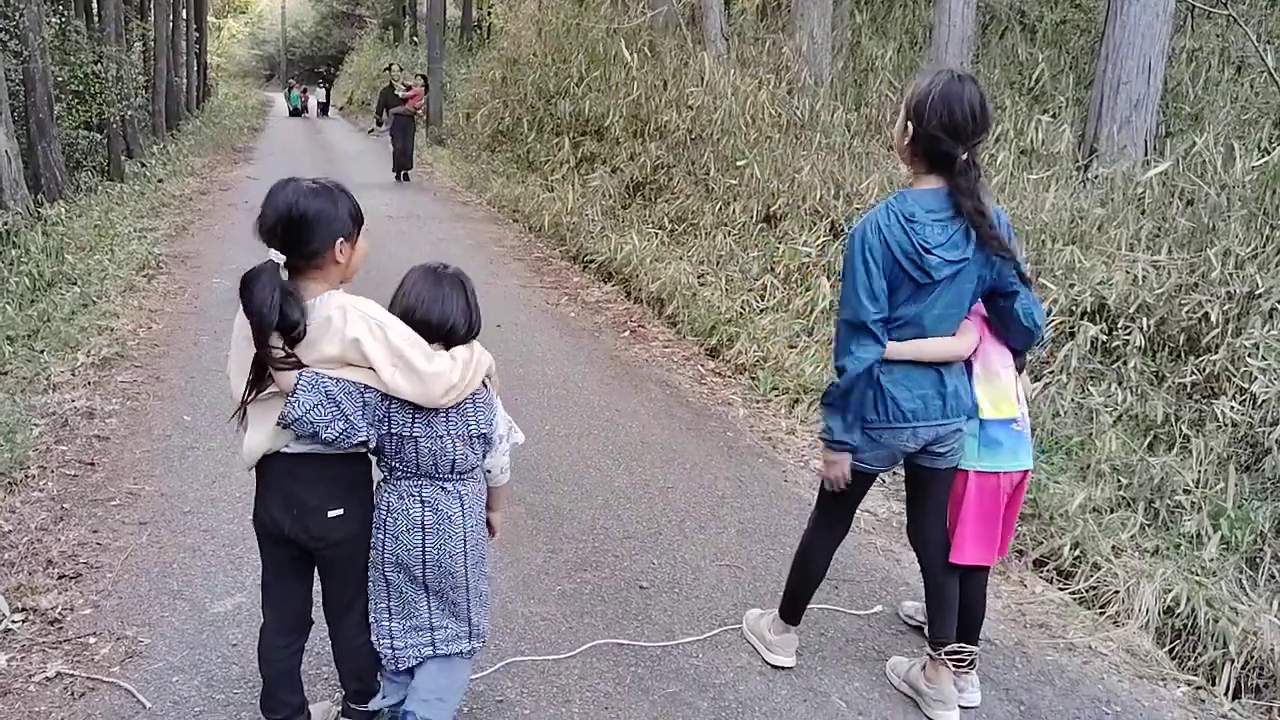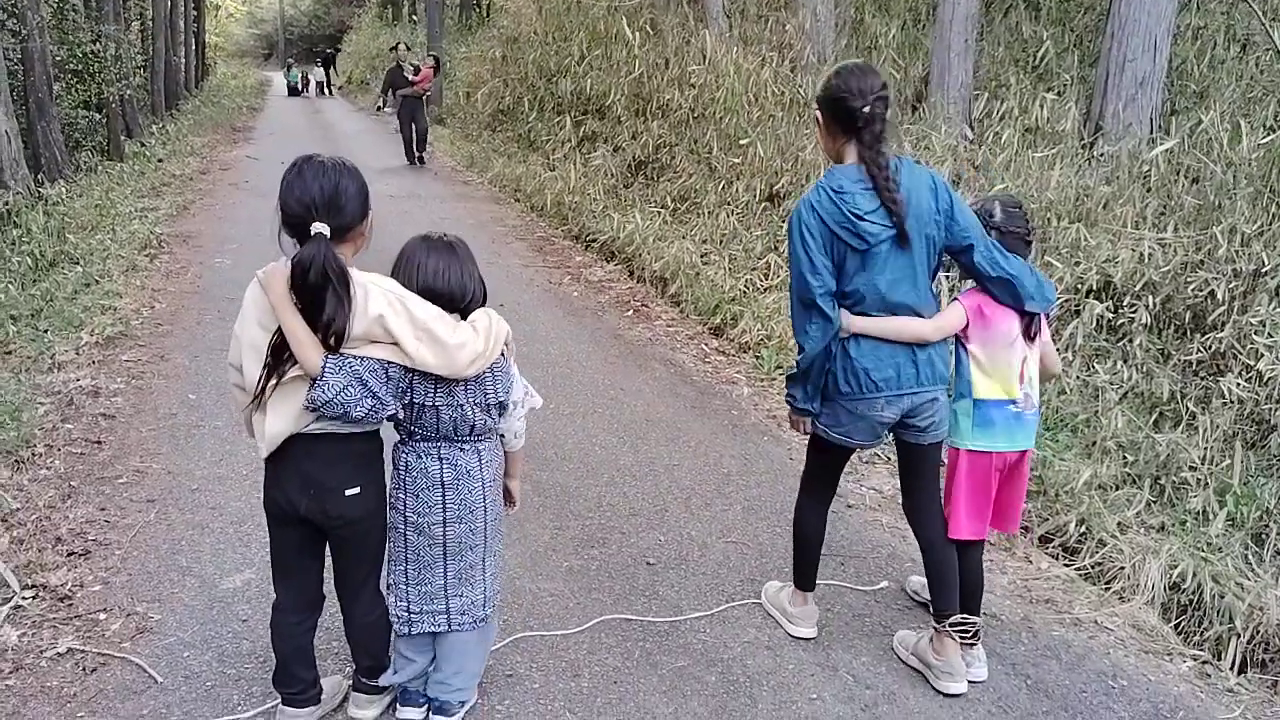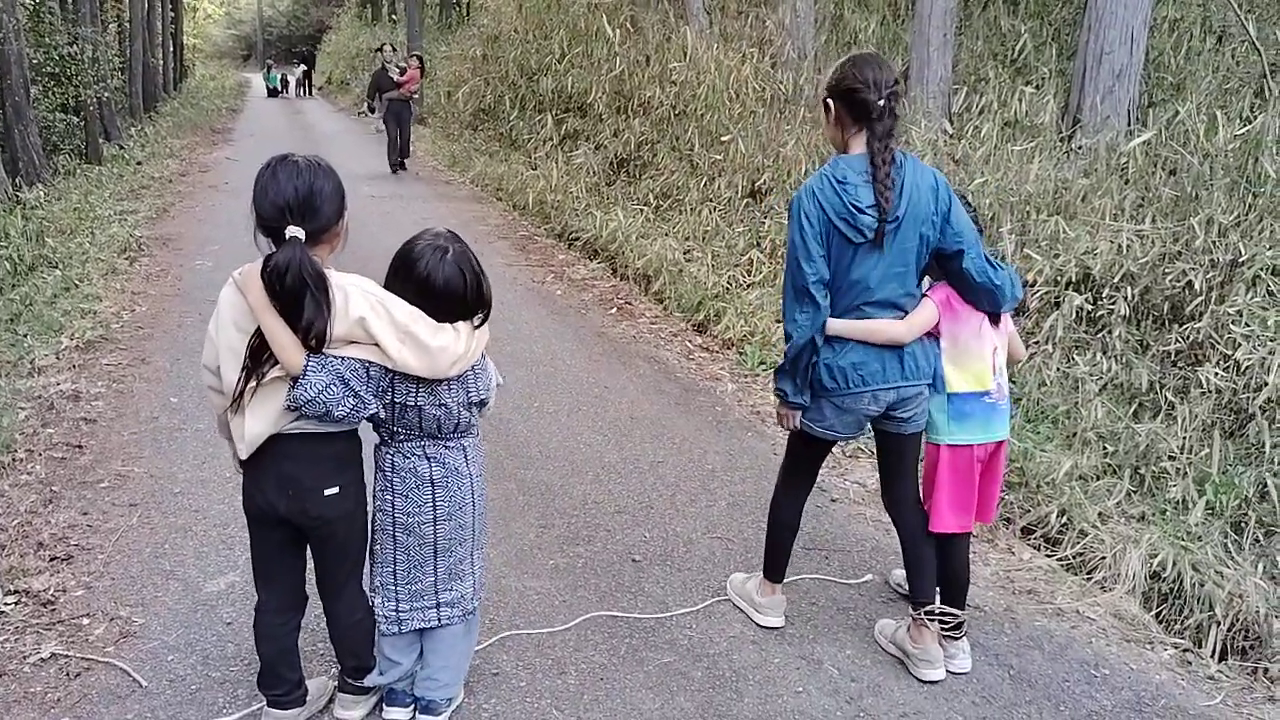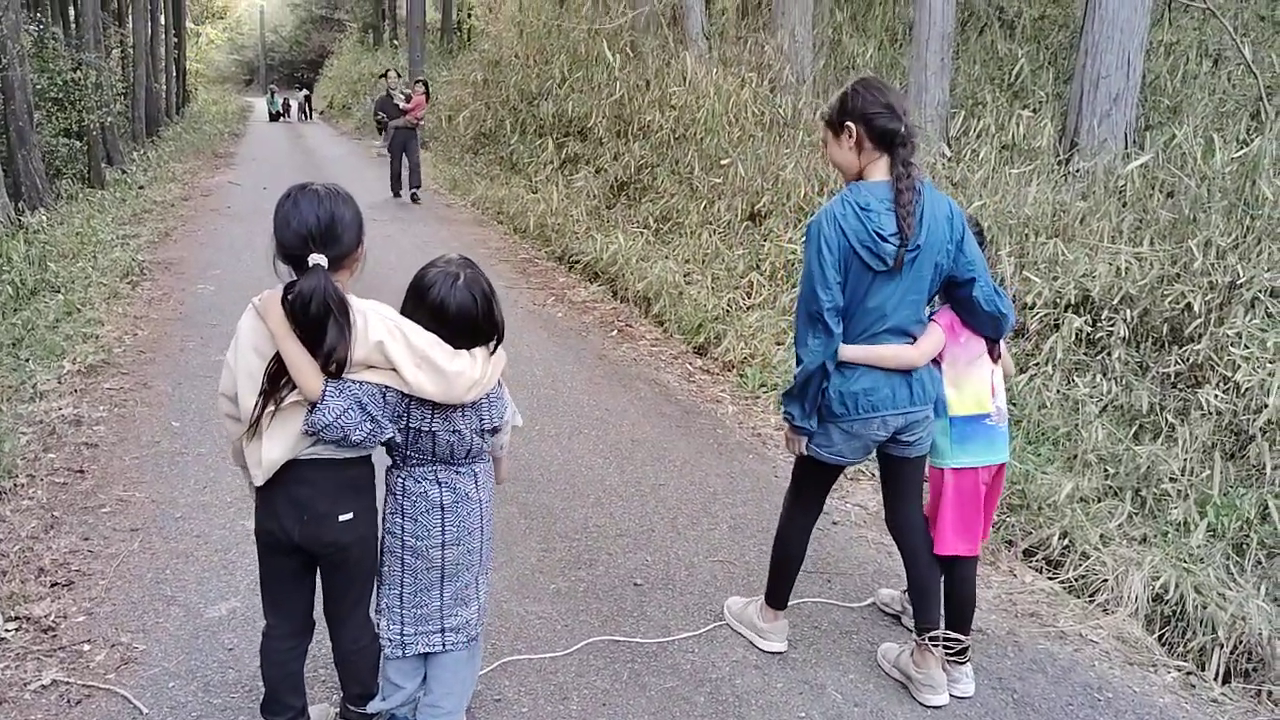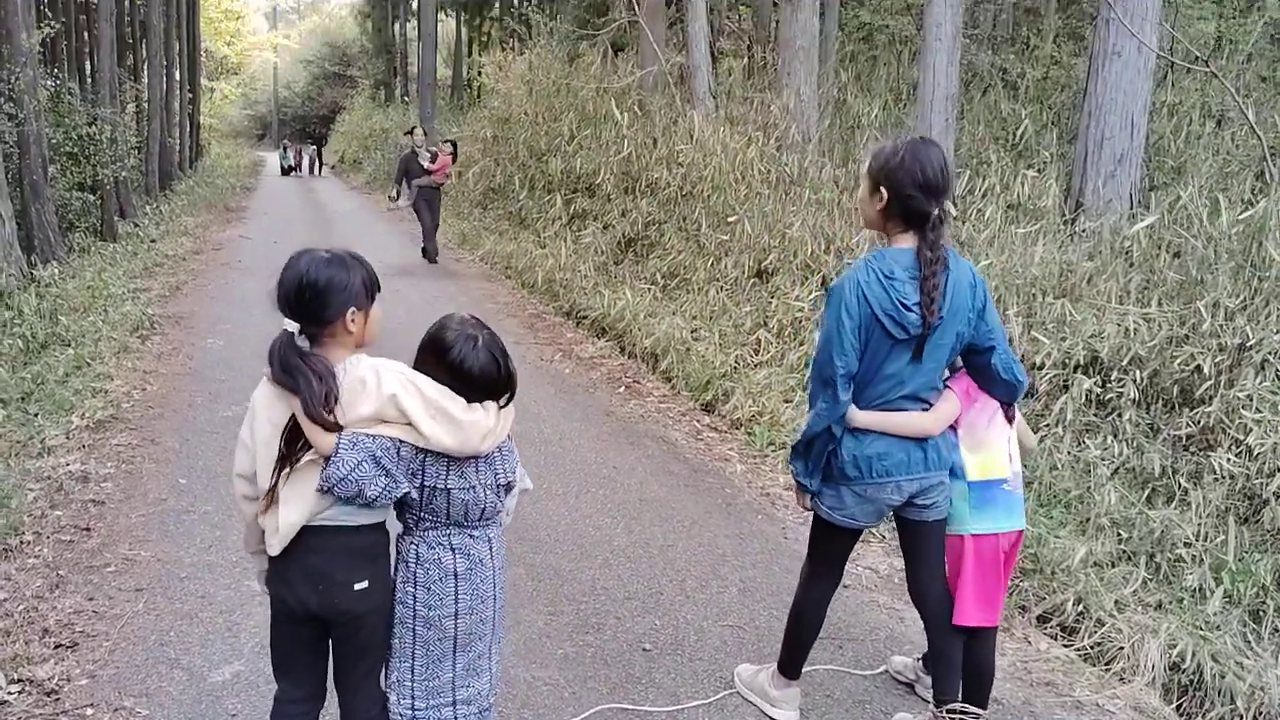
dt=0.7s
person 1, frame 1
left shoulder: (878, 227)
right shoulder: (986, 223)
left elbow: (859, 339)
right elbow: (1019, 313)
left wrist: (839, 435)
right wrist: (1021, 348)
left hip: (881, 409)
right hip: (945, 409)
left knee: (829, 522)
right knee: (933, 534)
left ankle: (783, 630)
person 1, frame 2
left shoulder: (815, 208)
right shoulder: (928, 185)
left elbow: (815, 314)
right elbow: (987, 259)
left wrist: (801, 395)
right wrist: (1040, 300)
left hip: (856, 382)
right hip: (925, 376)
left knee: (817, 488)
right knee: (926, 505)
left ankle: (800, 601)
right ankle: (947, 646)
person 1, frame 3
left shoulder: (815, 196)
right shoulder: (930, 186)
left elbow: (806, 304)
right elbow: (975, 270)
left wrist: (791, 387)
right wrist: (1011, 293)
left hip: (840, 375)
right hip: (909, 372)
left knee: (795, 480)
right knee: (904, 494)
left ankle: (768, 592)
right ankle: (924, 633)
person 1, frame 4
left shoulder: (834, 220)
right shoulder: (942, 212)
left elbow: (819, 329)
right elbow: (984, 302)
left wrist: (799, 411)
right wrist: (998, 335)
left hip: (849, 400)
right hip: (914, 396)
left knee: (802, 507)
right knee: (909, 517)
left ankle: (770, 616)
right ankle: (928, 659)
person 1, frame 5
left shoulder: (858, 284)
right shoulder: (965, 280)
left elbow: (831, 390)
right elbow: (1002, 370)
left wrist: (806, 467)
right wrist: (1005, 413)
left hip: (861, 464)
right hip: (930, 462)
left knee: (821, 576)
right knee: (932, 588)
person 2, frame 1
left shoulder: (258, 307)
right shoulder: (356, 322)
left elbow: (245, 387)
right elbow: (438, 381)
right wrist: (480, 358)
left hip: (274, 486)
right hip: (338, 490)
left knee: (282, 614)
right knee: (349, 611)
person 2, frame 2
left shoulder: (263, 290)
right shoulder: (376, 299)
left elbow: (242, 377)
right elbow: (458, 351)
right wrist: (494, 326)
left hip: (285, 468)
right hip: (350, 469)
left knee: (293, 593)
right knee: (361, 588)
person 2, frame 3
left shoulder: (238, 293)
right shoulder: (354, 300)
left elbow: (216, 380)
right elbow: (441, 352)
right wrist: (475, 330)
left hip: (263, 469)
right hip: (330, 468)
left knee: (276, 593)
right knee: (344, 588)
person 2, frame 4
left shoulder: (257, 319)
right shoulder: (373, 326)
left elbow: (233, 407)
right elbow: (460, 378)
right wrist: (493, 355)
left hip: (276, 495)
right hip: (344, 494)
left knee: (283, 621)
right knee: (350, 615)
person 2, frame 5
left shoulder: (273, 388)
right shoulder: (385, 385)
left elbow: (247, 484)
right elbow: (472, 431)
left wrist: (265, 559)
right wrist: (500, 413)
left hip: (292, 561)
right hip: (360, 561)
person 3, frame 1
left shoulder: (379, 392)
right shoulder: (478, 397)
left elbow: (299, 387)
right elbow: (497, 467)
right wrist: (495, 510)
left hip: (397, 526)
right hip: (458, 527)
left knee: (400, 619)
right knee: (454, 628)
person 3, frame 2
left shoulder: (396, 362)
right shoulder: (493, 360)
left elbow: (321, 367)
right elbow: (512, 428)
left wrist: (279, 295)
right wrist: (513, 476)
left hip: (415, 489)
right hip: (475, 491)
left knee: (412, 584)
right knee: (467, 589)
person 3, frame 3
left shoulder: (379, 364)
right shoulder: (473, 362)
left elbow: (302, 367)
left wrist: (257, 298)
left hip: (399, 489)
right hip: (457, 487)
left knee: (397, 584)
right knee: (453, 586)
person 3, frame 4
left shoulder: (396, 389)
right shoulder: (490, 390)
left elbow: (320, 392)
left wrist: (278, 323)
left hip: (411, 514)
right hip: (468, 515)
left knee: (405, 610)
right knee: (460, 611)
person 3, frame 5
left shoulder: (410, 448)
right shoulder: (499, 446)
left elbow: (331, 446)
right elbow: (503, 510)
left hip: (424, 582)
right hip: (481, 581)
left knee: (417, 682)
right knee: (471, 677)
person 4, frame 1
left shoulder: (974, 319)
left elbow: (957, 348)
right elbow: (1021, 385)
left wrist: (887, 349)
left hip: (984, 455)
right hip: (1015, 452)
left knee: (972, 557)
right knee: (975, 550)
left ankle: (964, 671)
right ankle: (951, 616)
person 4, frame 2
left shoulder: (974, 302)
right shoulder: (1031, 305)
left elbow: (929, 331)
right elbow: (1053, 367)
left wrist: (856, 323)
left hip: (981, 435)
right hip: (1019, 433)
left knee: (965, 535)
right knee: (970, 527)
left ankle: (968, 646)
right ankle: (951, 591)
person 4, frame 3
left shoulder: (944, 295)
left elbow: (902, 332)
right elbow: (1018, 353)
left wrist: (830, 325)
left hip: (957, 427)
right hip: (992, 420)
left knee: (951, 525)
right knee: (953, 518)
left ankle: (952, 638)
right ankle: (928, 575)
person 4, frame 4
left shoulder: (947, 319)
left elbow: (914, 356)
right elbow: (1007, 370)
left wrist: (841, 351)
left hip: (960, 450)
right hip: (991, 444)
left knee: (957, 550)
right knee: (944, 535)
left ankle: (956, 664)
right ankle: (918, 601)
person 4, frame 5
left shoulder: (964, 384)
left elbow: (931, 424)
right elbow: (1029, 442)
left wrist: (860, 418)
left hip: (978, 518)
right hip: (1006, 513)
left knee: (976, 618)
right knee: (964, 601)
right ankle: (932, 669)
